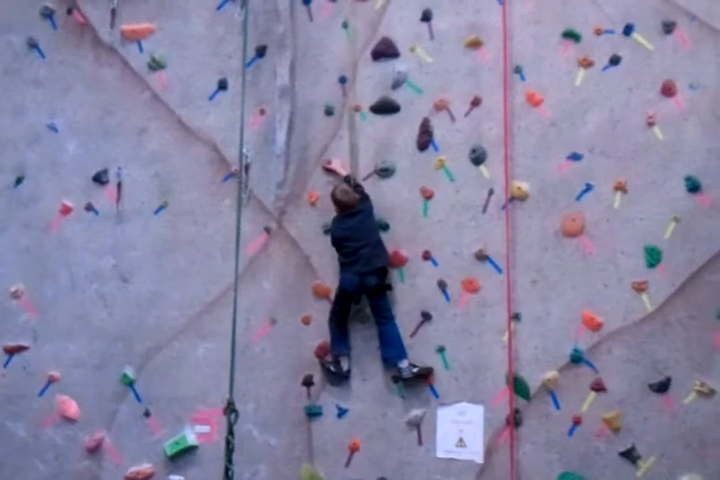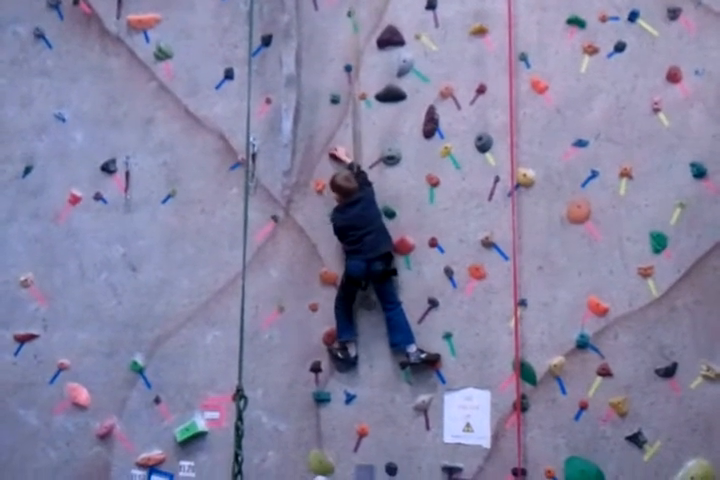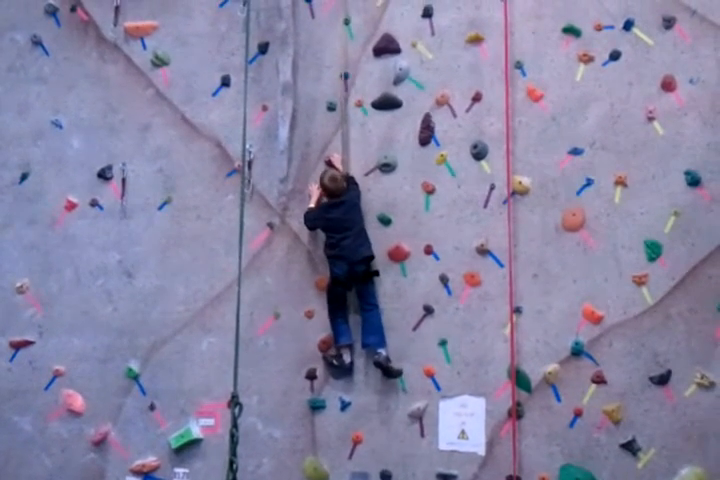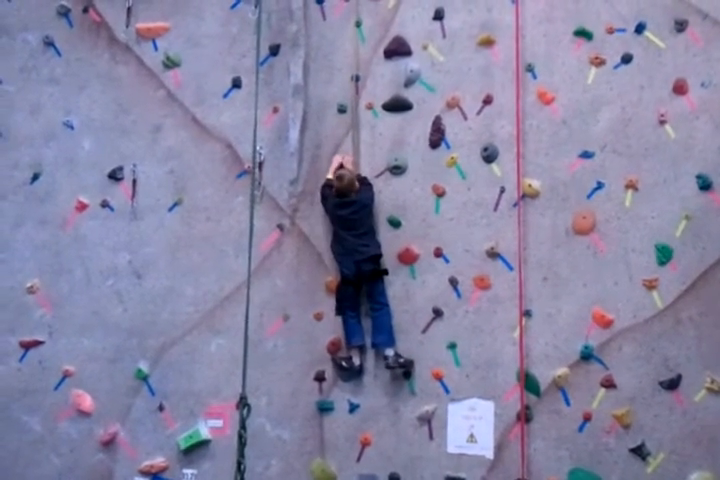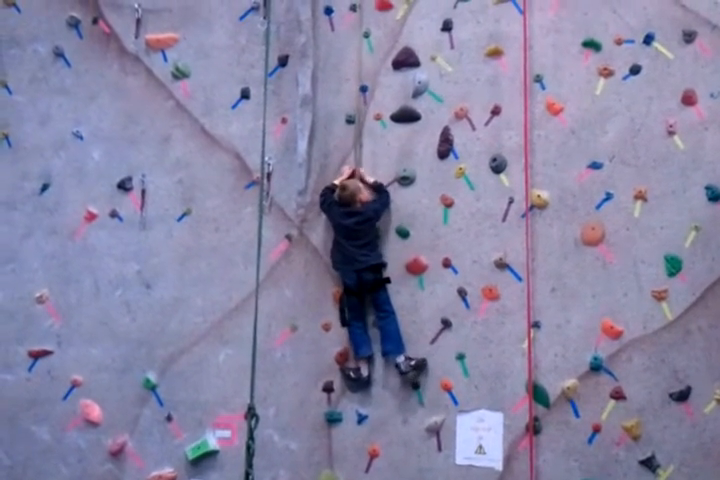
dt=1s
person 1, frame 1
left shoulder: (336, 226)
right shoulder: (366, 208)
right elbow: (358, 186)
right wrist: (340, 170)
left hip: (350, 277)
right hip: (374, 275)
left knee: (338, 319)
right knee: (385, 320)
left ankle: (341, 362)
right ankle: (403, 365)
person 1, frame 2
left shoulder: (338, 215)
right shoulder: (367, 196)
right elbow: (360, 174)
right wrist: (345, 158)
left hip: (355, 264)
right hip: (380, 261)
left knee: (343, 305)
right knee: (391, 306)
left ankle: (348, 349)
right ankle: (411, 351)
person 1, frame 3
left shoulder: (323, 211)
right shoulder: (352, 198)
left elbow: (309, 221)
right elbow: (352, 182)
left wrist: (313, 200)
right wrist: (339, 167)
left hip: (339, 265)
right hip: (361, 261)
left knee: (337, 311)
right knee: (369, 307)
left ankle: (345, 356)
right ankle: (380, 353)
person 1, frame 4
left shoulder: (332, 205)
right shoulder: (365, 199)
left elbow: (325, 189)
right elbow: (366, 184)
left wrist: (334, 168)
right wrist: (351, 169)
left hip: (347, 265)
right hip: (369, 261)
left knee: (350, 311)
right knee: (379, 306)
left ankle: (355, 358)
right ankle: (389, 354)
person 1, frame 5
left shoulder: (335, 213)
right shoulder: (370, 211)
left elbow: (325, 195)
right elbow: (384, 195)
left wrist: (342, 177)
right wrist: (365, 177)
left hip: (349, 275)
right hip: (371, 271)
left knee: (356, 321)
right knee: (385, 314)
left ankle: (363, 369)
right ankle: (401, 361)
